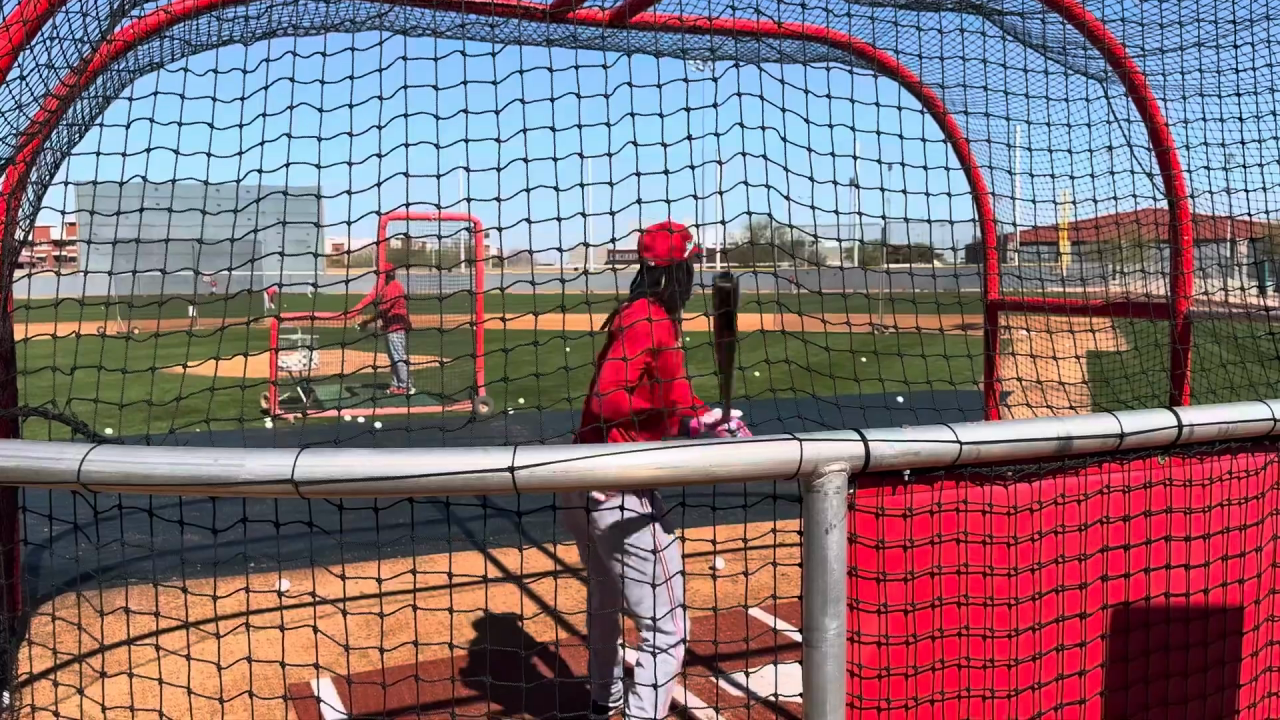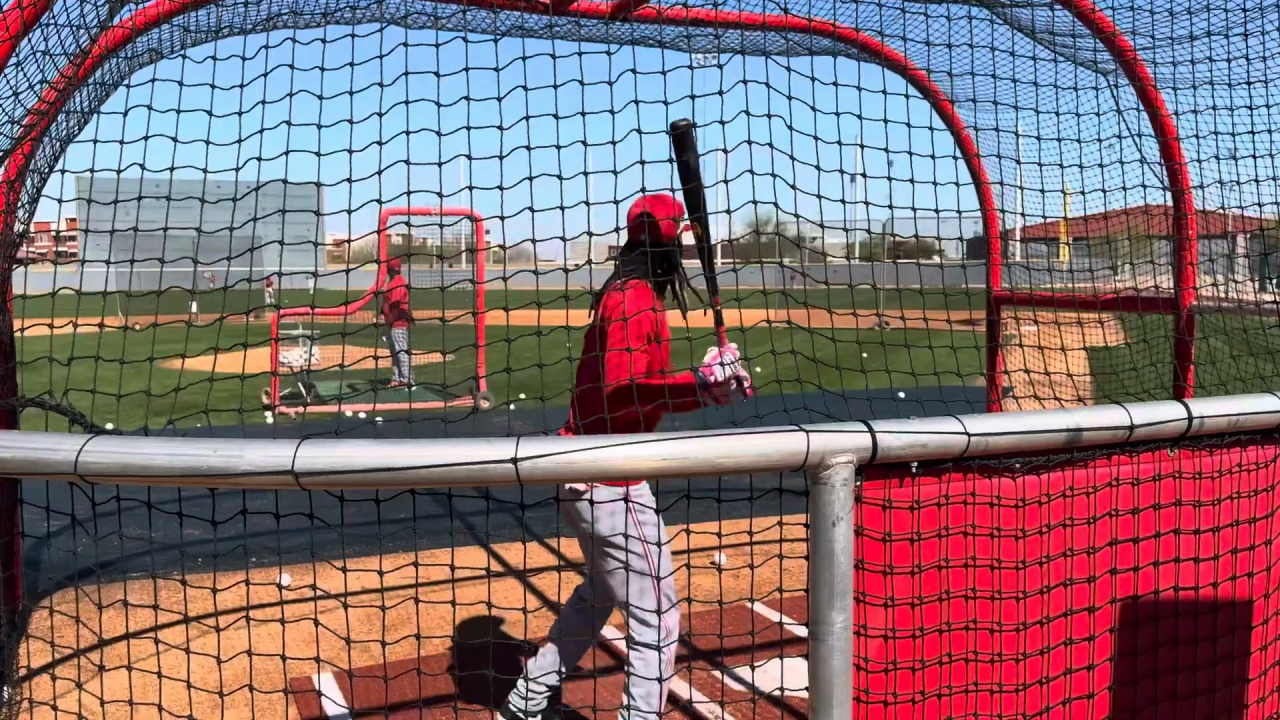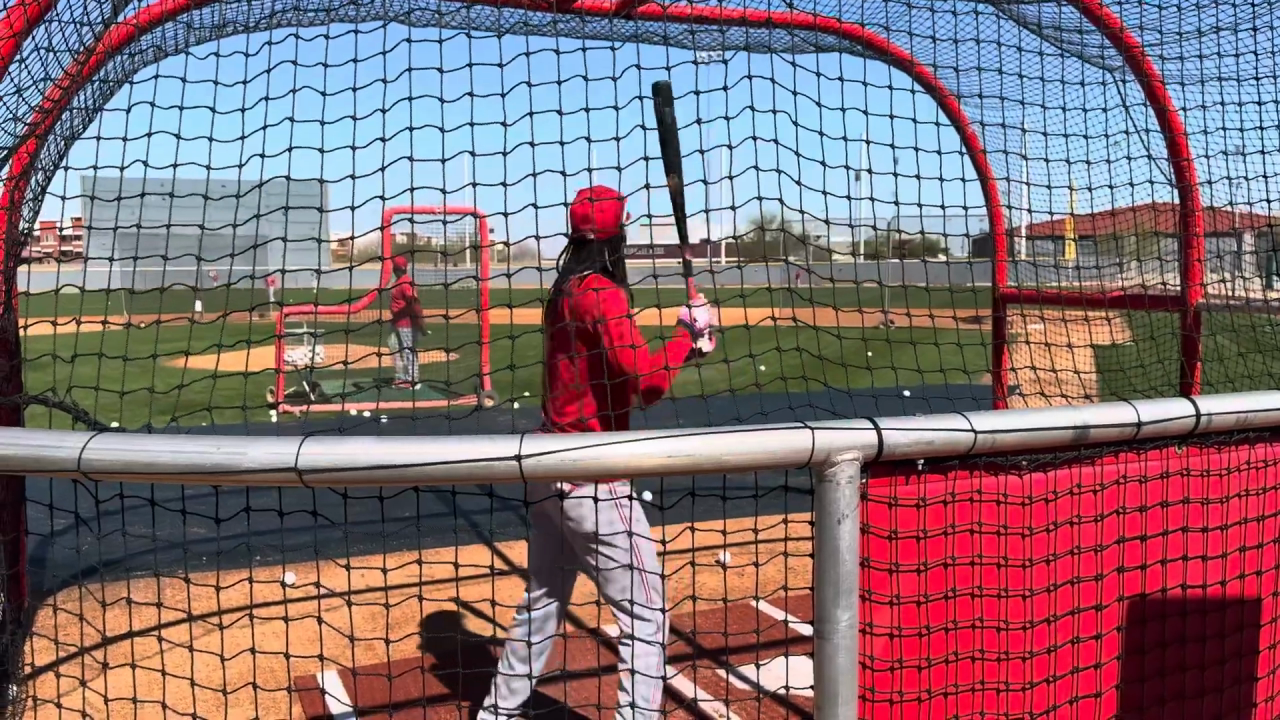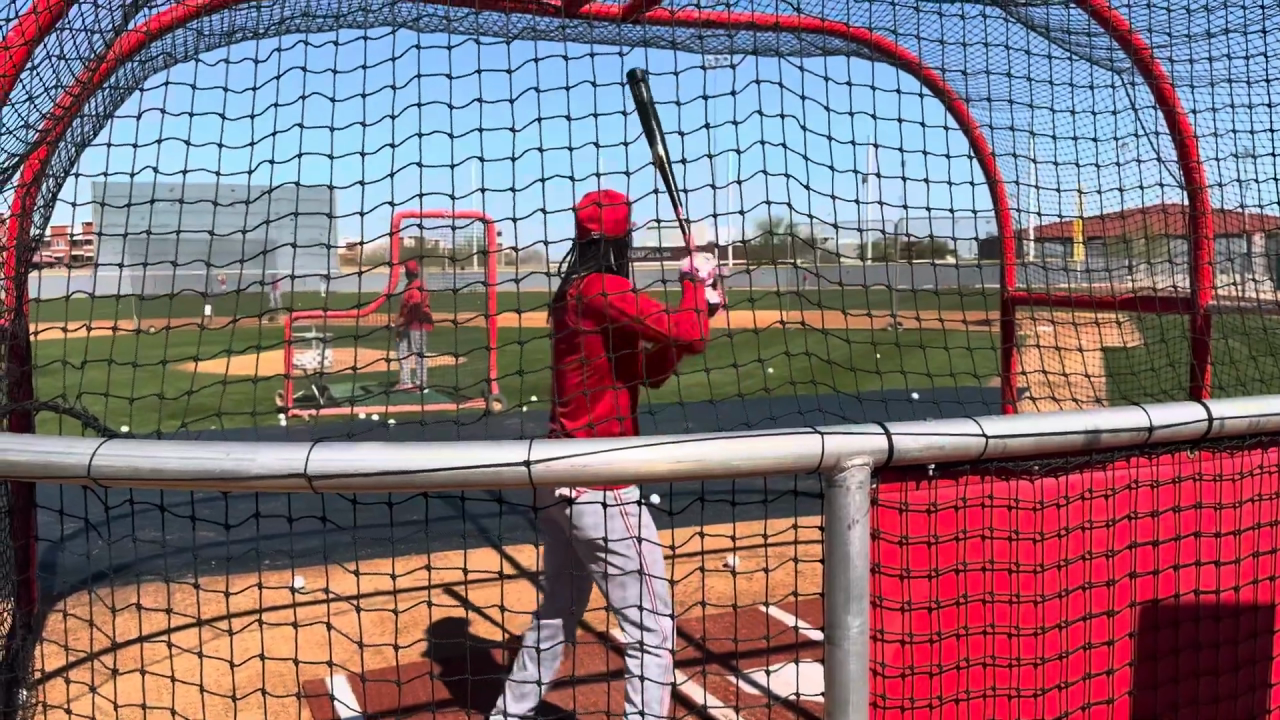
dt=0.4s
person 1, frame 1
left shoulder: (635, 315)
right shoulder: (648, 318)
left elbow: (677, 401)
right elbow: (606, 400)
left wrist: (712, 421)
right wrist: (686, 423)
left hip: (582, 484)
right hip: (617, 489)
left knee: (606, 597)
right knee: (665, 626)
person 1, frame 2
left shoulder: (636, 297)
right shoulder: (636, 299)
left elbow: (651, 395)
right elbow: (618, 396)
left wrist: (707, 391)
right wrist: (696, 381)
right hip: (609, 481)
left knee: (598, 593)
right knee: (657, 621)
person 1, frame 3
left shoulder: (566, 293)
right shoulder: (601, 295)
right elbow: (647, 384)
left wrist: (683, 345)
right wrist: (687, 333)
right hip: (591, 480)
left knee: (543, 602)
right knee: (646, 616)
person 1, frame 4
left shoulder: (572, 295)
right shoulder: (604, 291)
left elbow: (650, 371)
right elbow: (689, 337)
left wrist: (697, 306)
right wrist: (694, 281)
left hip: (560, 479)
right hip: (597, 485)
left knee: (558, 609)
right knee: (651, 624)
